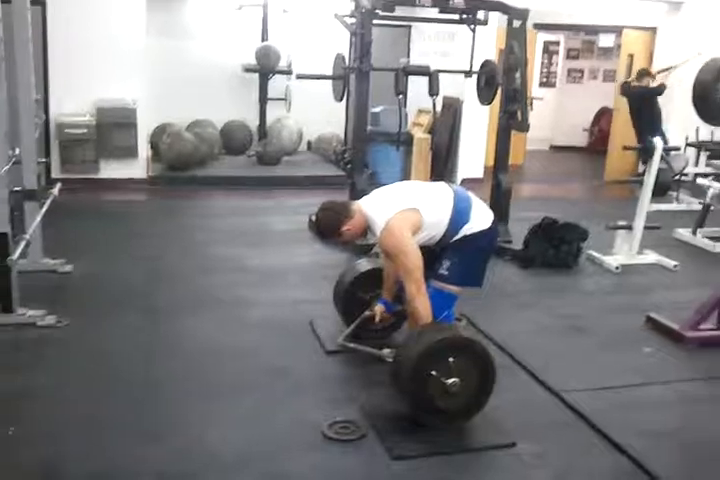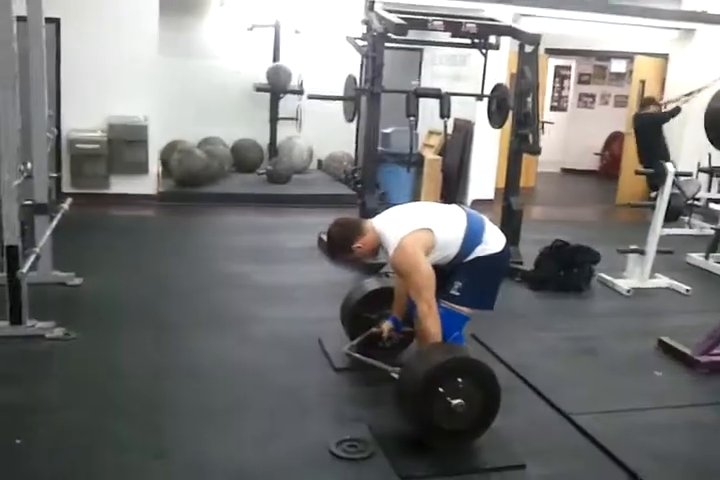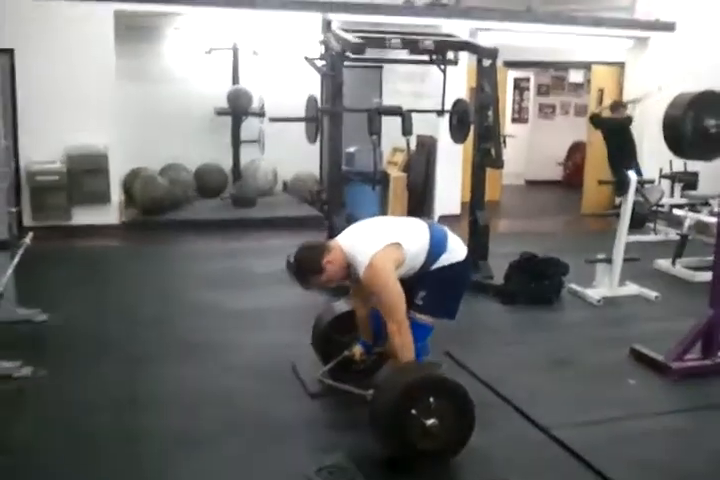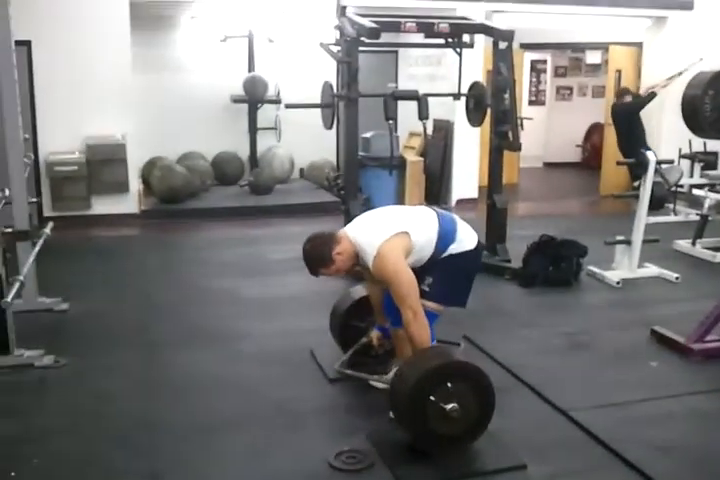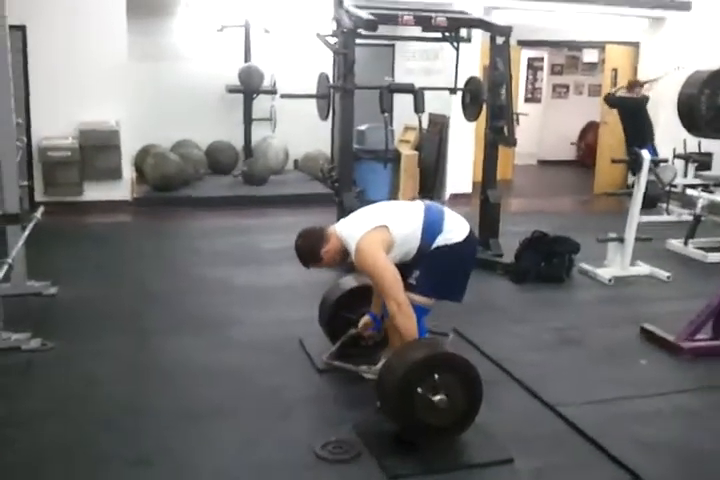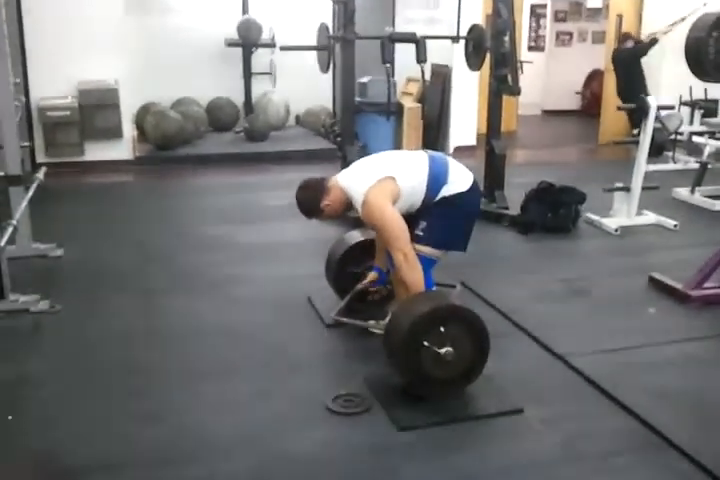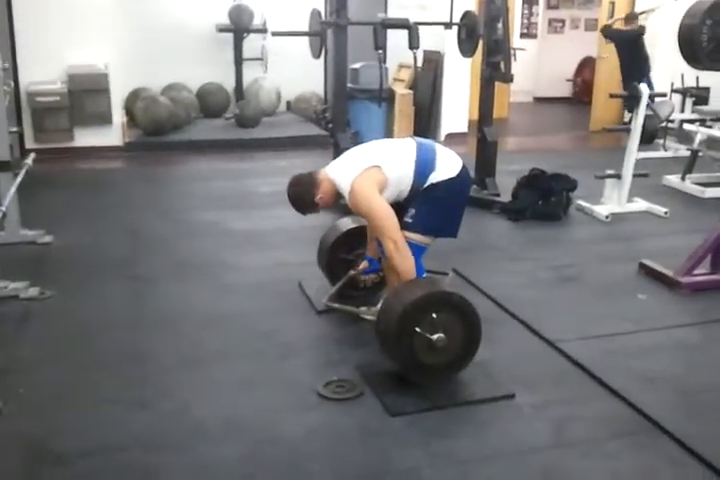
dt=0.5s
person 1, frame 1
left shoulder: (391, 228)
right shoulder: (369, 206)
left elbow: (416, 288)
right elbow: (392, 258)
right wrist: (386, 300)
left hip: (475, 229)
right hip: (450, 217)
left knee: (435, 304)
right knee: (409, 282)
person 1, frame 2
left shoulder: (404, 247)
right shoulder: (381, 225)
left elbow: (427, 307)
right elbow: (404, 278)
right wrist: (395, 319)
left hip: (487, 251)
right hip: (461, 241)
left knee: (444, 325)
right knee: (418, 303)
person 1, frame 3
left shoulder: (373, 266)
right shoulder: (342, 248)
left elbow: (398, 326)
right elbow: (360, 299)
right wrist: (365, 342)
left hip: (449, 261)
right hip: (421, 253)
left knee: (411, 334)
right knee: (382, 322)
person 1, frame 4
left shoulder: (383, 255)
right shoulder: (350, 237)
left elbow: (412, 313)
right elbow: (374, 283)
right wrist: (381, 326)
left hip: (459, 248)
right hip: (432, 240)
left knee: (421, 318)
right knee: (392, 307)
person 1, frame 5
left shoulder: (363, 248)
right shoulder: (349, 229)
left elbow: (398, 303)
right elbow: (383, 278)
right wrist: (374, 315)
left hip: (453, 241)
right hip: (433, 232)
left knee: (410, 312)
right knee: (391, 293)
person 1, frame 6
left shoulder: (370, 200)
right shoulder: (349, 180)
left elbow: (405, 255)
right elbow: (385, 228)
right wrist: (379, 268)
left hip: (458, 193)
right hip: (433, 186)
left knee: (417, 263)
right knee: (395, 253)
person 1, frame 7
left shoulder: (357, 190)
right shoulder: (339, 170)
left elbow: (395, 243)
right elbow: (376, 219)
right wrist: (371, 258)
left hip: (446, 178)
right hip: (430, 167)
left knee: (406, 251)
right knee: (387, 236)
